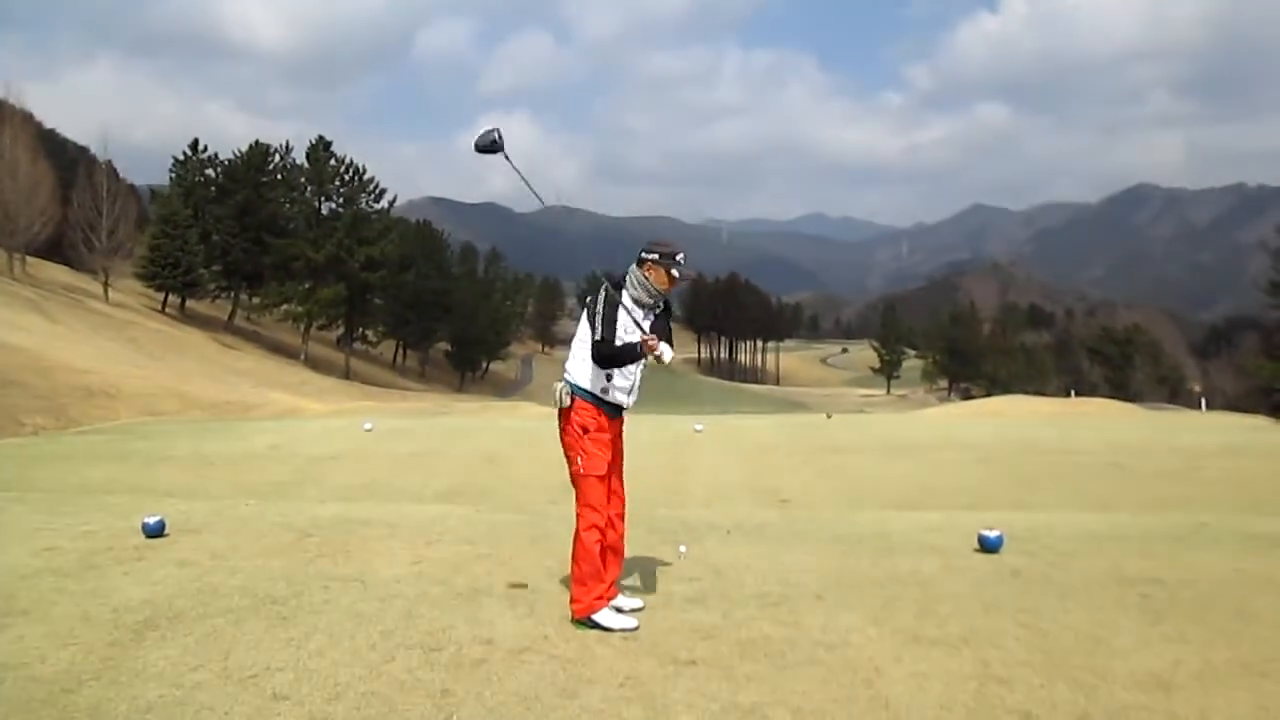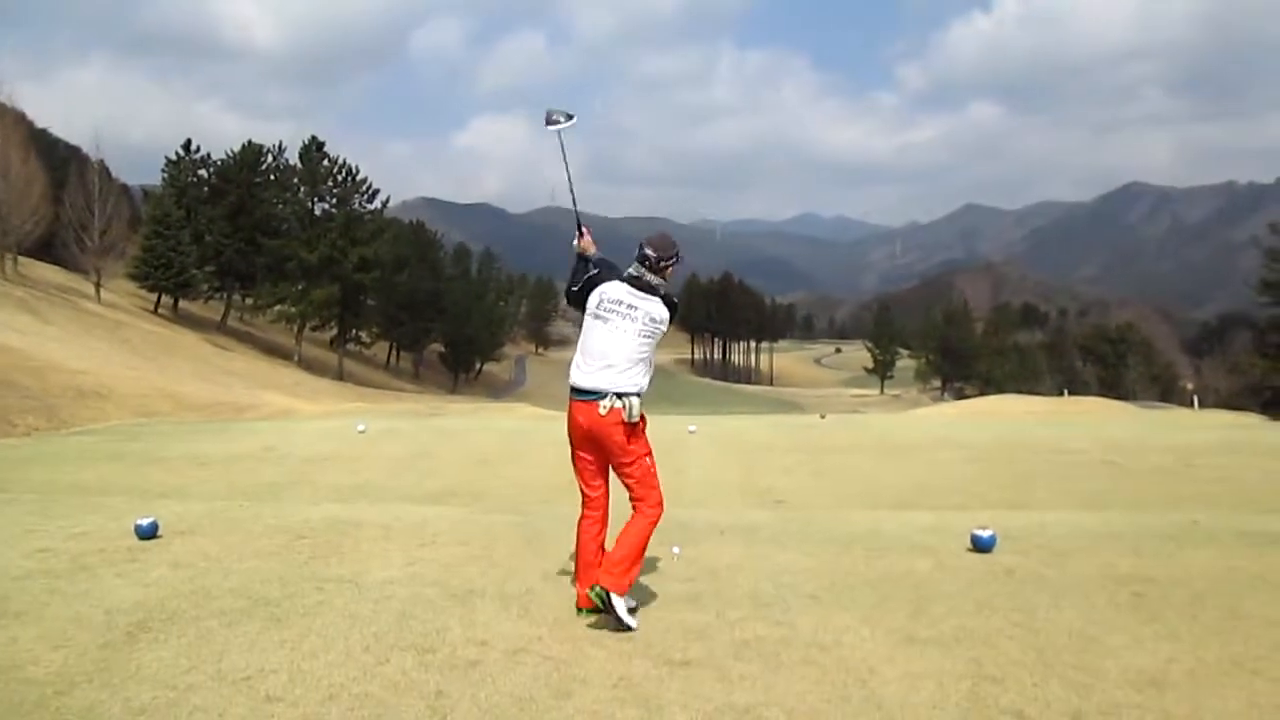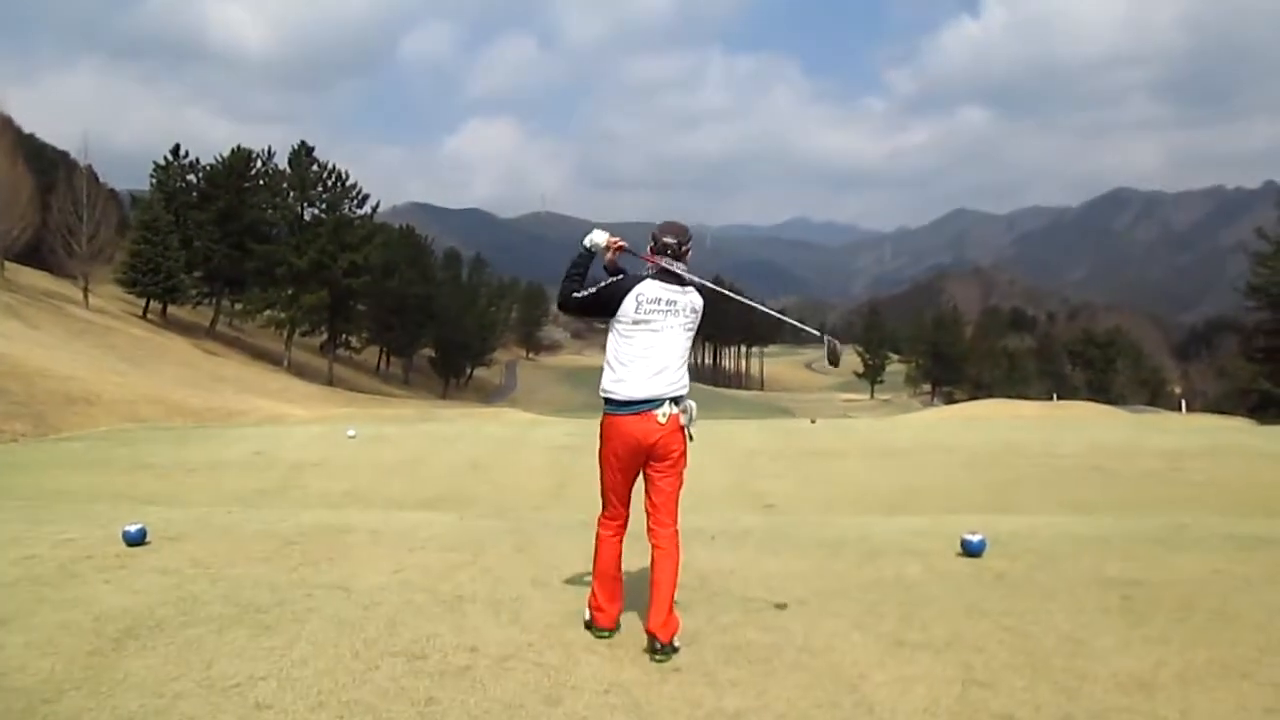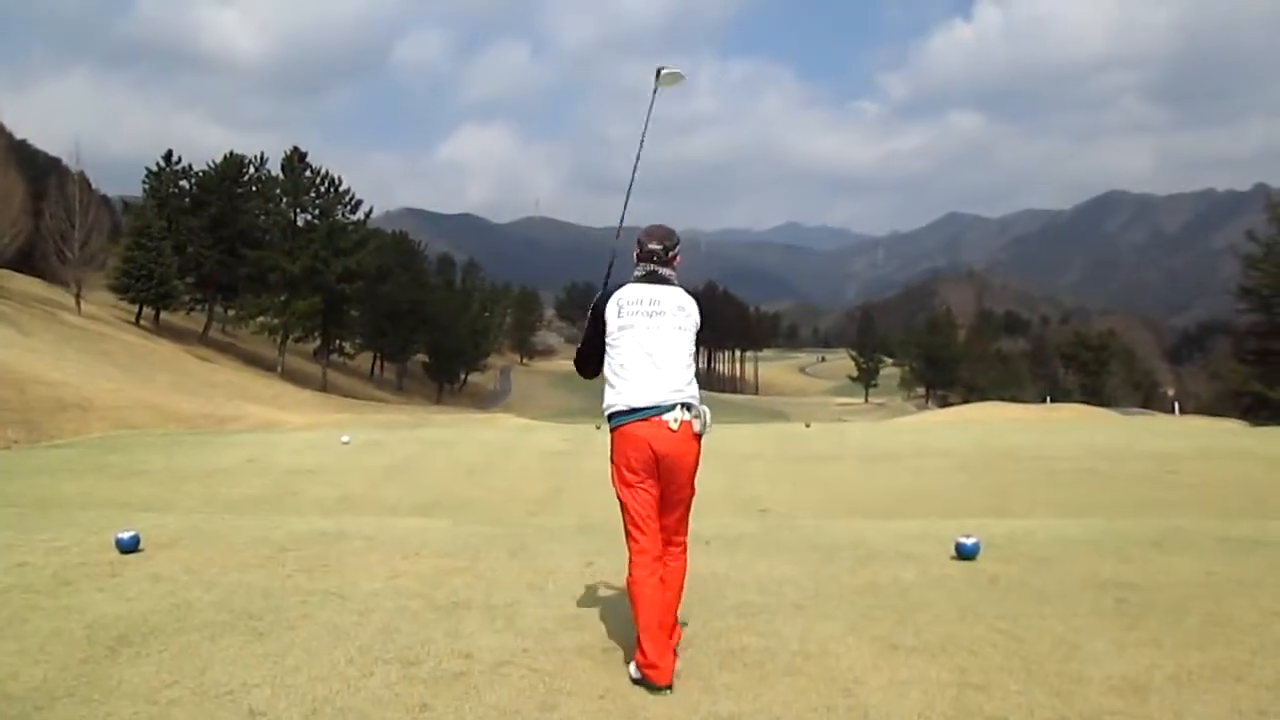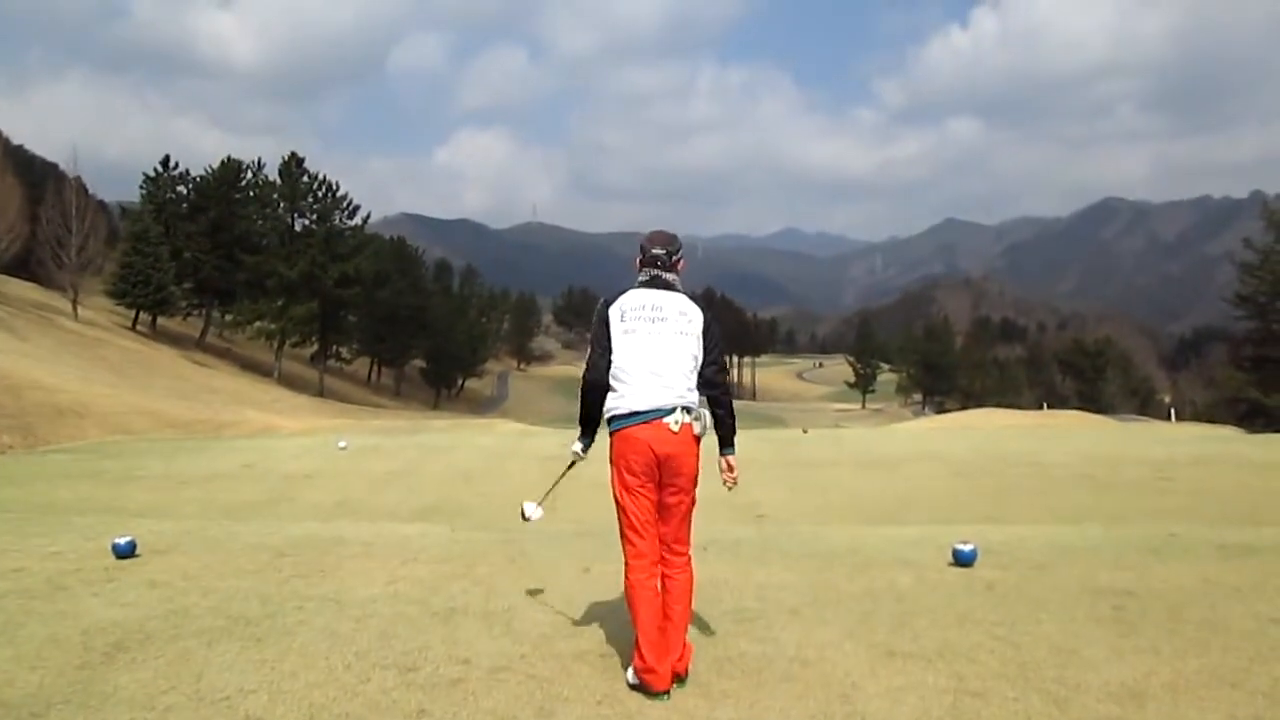
dt=0.5s
person 1, frame 1
left shoulder: (657, 311)
right shoulder: (609, 297)
left elbow: (664, 344)
right elbow: (603, 355)
left wrist: (661, 350)
right wrist: (639, 348)
left hip: (611, 416)
right hip: (584, 412)
left knee: (613, 509)
right knee: (593, 510)
left ankle: (605, 591)
right ankle: (587, 603)
person 1, frame 2
left shoulder: (601, 288)
right shoulder: (666, 309)
left elbow: (573, 295)
left wrist: (586, 256)
right wrist: (597, 260)
left hip: (580, 408)
right hip: (621, 413)
left knee: (594, 504)
right knee: (648, 504)
left ankle: (589, 591)
right ankle: (608, 584)
person 1, frame 3
left shoulder: (627, 290)
right shoulder: (695, 300)
left elbow: (567, 300)
left wrist: (591, 249)
right wrist: (614, 267)
left hip: (622, 420)
right hip: (669, 421)
left knee: (612, 518)
right knee: (664, 528)
left ankle: (603, 613)
right ankle: (662, 633)
person 1, frame 4
left shoulder: (612, 301)
right shoulder: (691, 306)
left elbow: (586, 367)
left hip: (631, 431)
right hip: (682, 428)
left knee: (643, 548)
right knee: (674, 542)
left ankle: (654, 665)
right ankle: (665, 641)
person 1, frame 5
left shoulder: (614, 308)
right shoulder: (696, 313)
left elbow: (595, 377)
right elbow: (716, 382)
left wrist: (585, 435)
right wrist: (727, 447)
left hip: (631, 435)
right hip: (682, 434)
left knee: (640, 555)
right knee: (676, 552)
left ankle: (652, 671)
right ankle: (675, 660)
